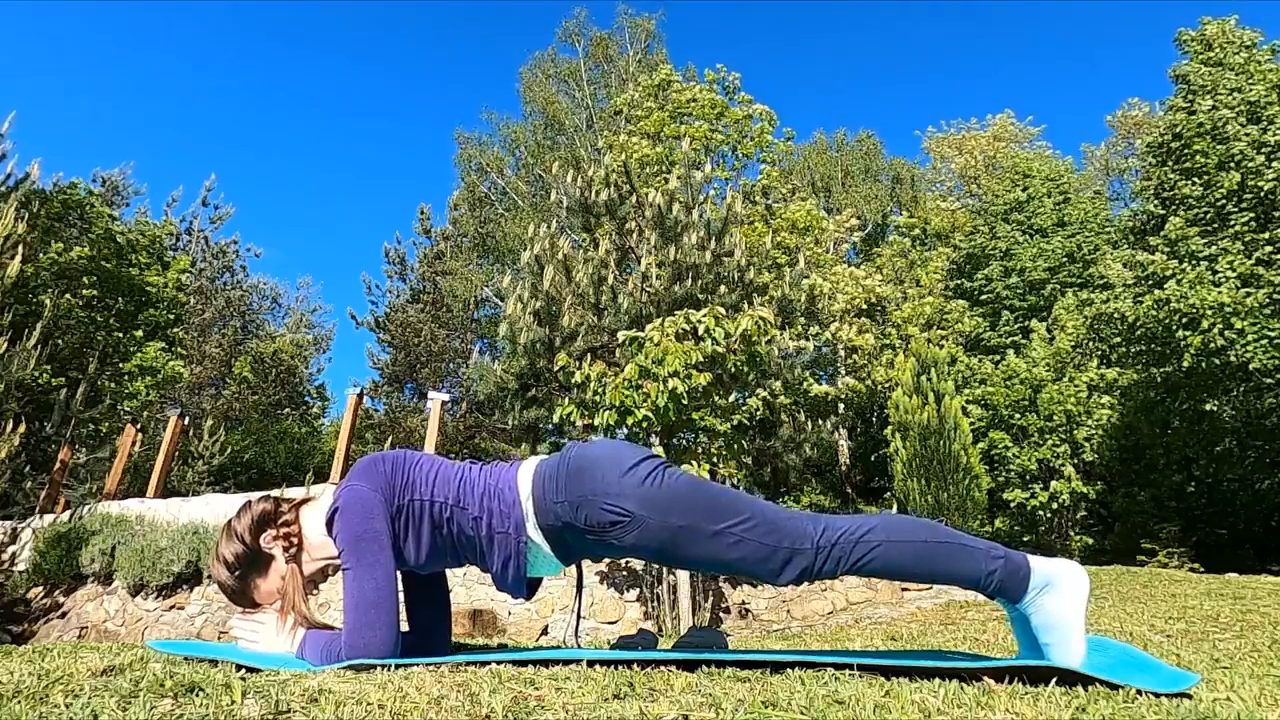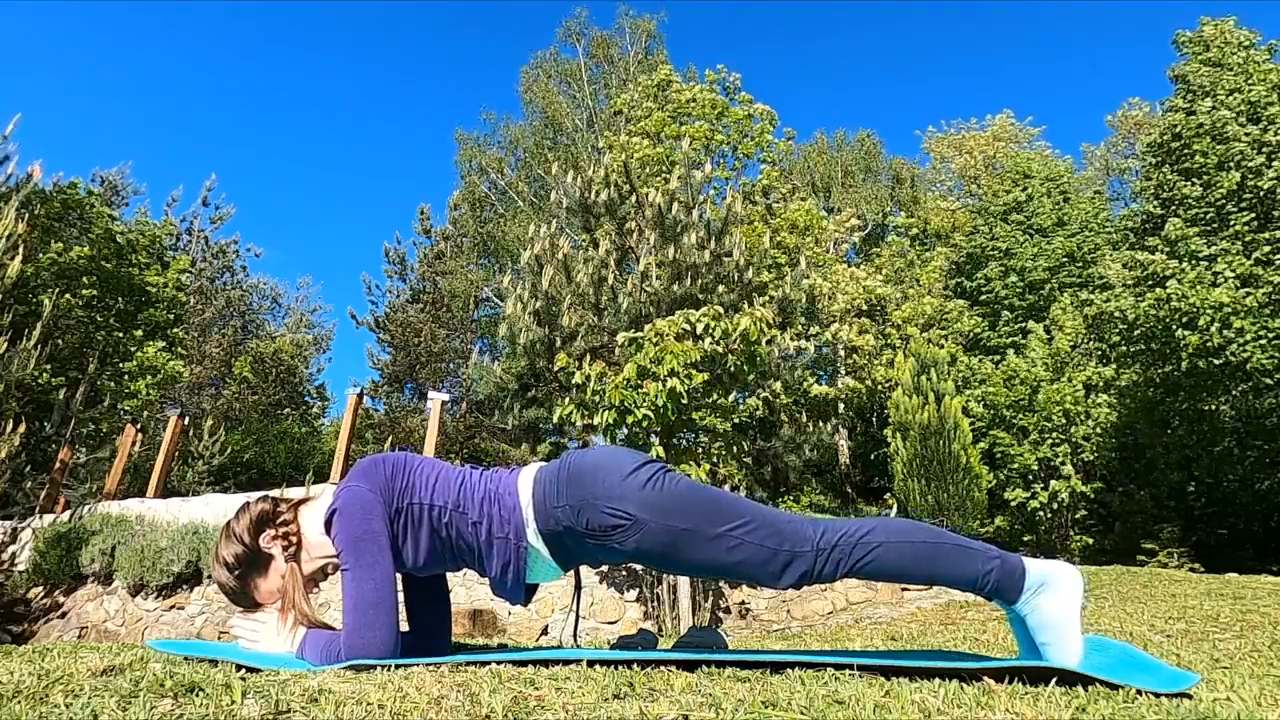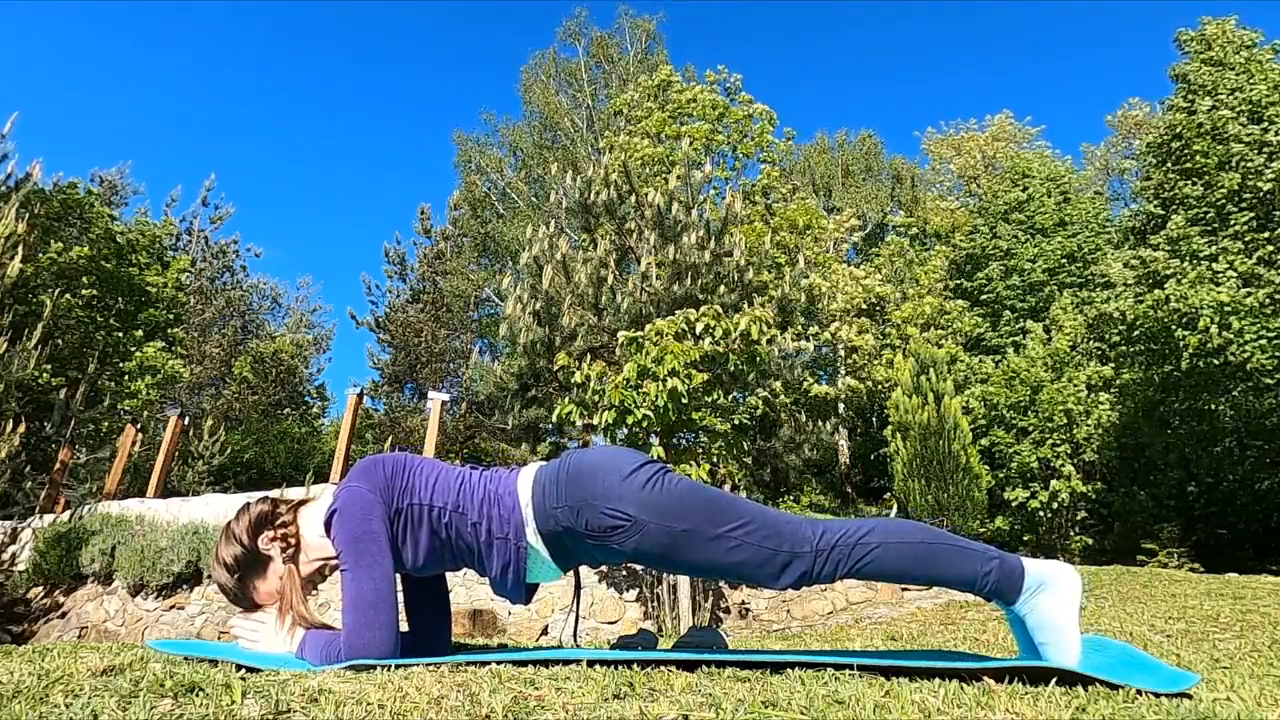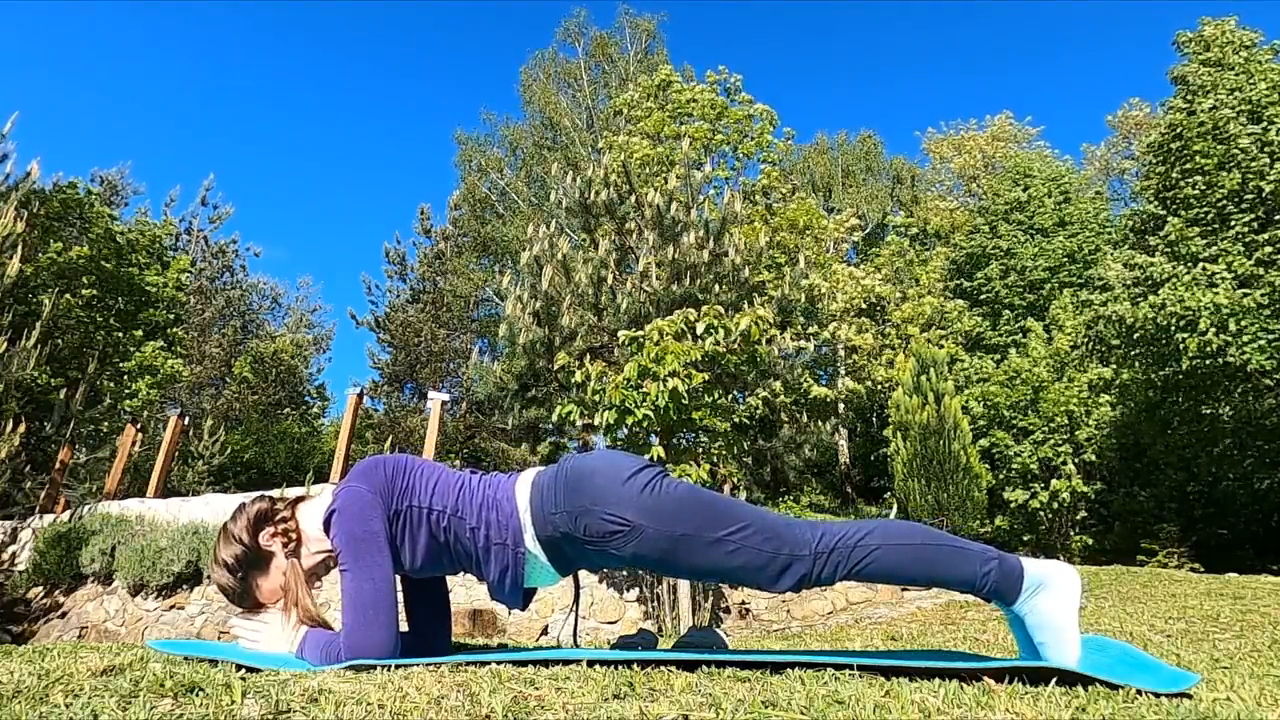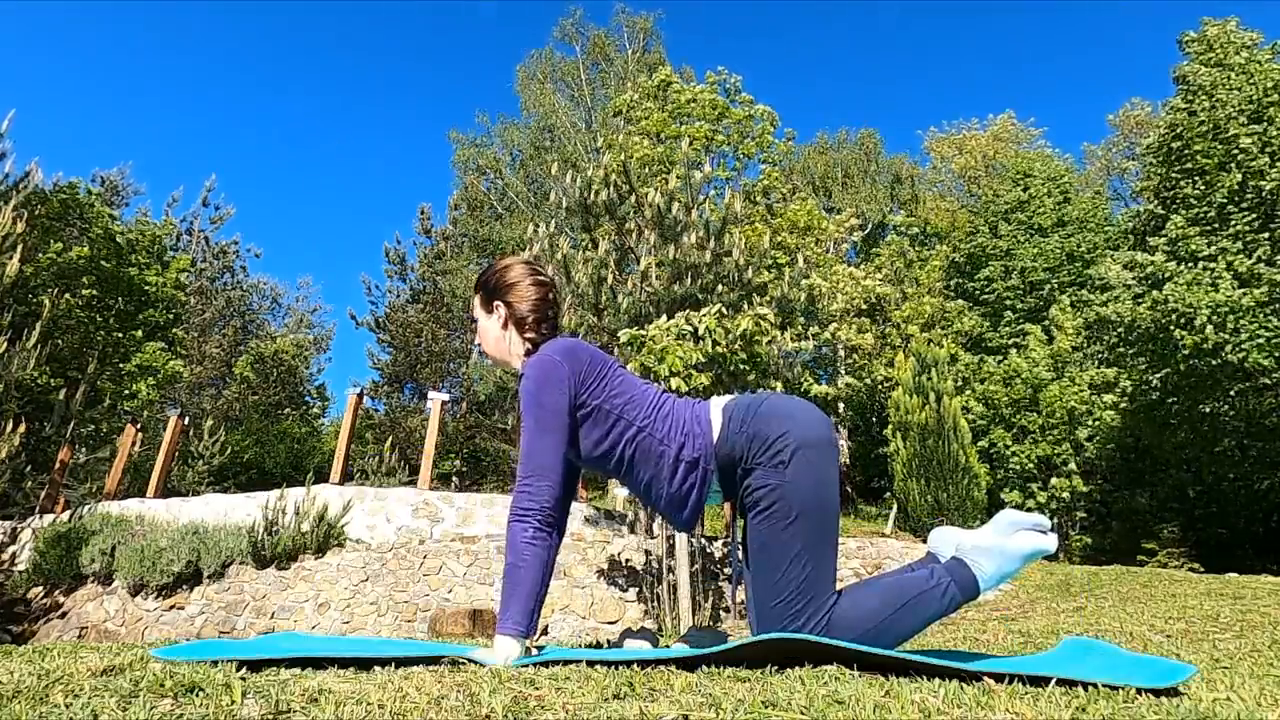
dt=1s
person 1, frame 1
left shoulder: (358, 498)
right shoulder: (390, 522)
left elbow: (374, 645)
right elbow: (428, 642)
left wrist: (296, 640)
right wrist: (302, 626)
left hip: (597, 497)
right hip: (594, 496)
left knee: (810, 546)
right knee: (810, 543)
left ankle: (1028, 576)
right ankle: (1016, 580)
person 1, frame 2
left shoulder: (356, 502)
right shoulder: (388, 524)
left elbow: (375, 645)
right elbow: (428, 643)
left wrist: (295, 640)
right wrist: (309, 624)
left hip: (594, 503)
right hip: (591, 504)
left knee: (811, 551)
right knee: (808, 548)
left ankle: (1022, 578)
right ankle: (1015, 581)
person 1, frame 3
left shoulder: (357, 502)
right shoulder: (386, 524)
left elbow: (374, 647)
right elbow: (427, 643)
left wrist: (294, 639)
right wrist: (301, 625)
left hip: (594, 503)
right hip: (590, 505)
left knee: (812, 551)
right knee: (809, 548)
left ankle: (1021, 580)
right ankle: (1014, 582)
person 1, frame 4
left shoulder: (358, 497)
right shoulder: (387, 520)
left elbow: (372, 645)
right elbow: (428, 643)
left wrist: (294, 638)
right wrist: (303, 623)
left hip: (594, 508)
right hip: (589, 508)
left knee: (811, 554)
right knee: (813, 550)
left ankle: (1021, 579)
right ankle: (1015, 579)
person 1, frame 5
left shoulder: (550, 365)
right shoulder: (560, 378)
left elbow: (534, 512)
right elbow: (550, 516)
left wrist: (508, 640)
right wrist: (518, 634)
left hip: (775, 442)
right hip: (766, 447)
left knee: (802, 637)
right knee: (788, 628)
left ankle: (968, 569)
right ankle: (946, 558)
